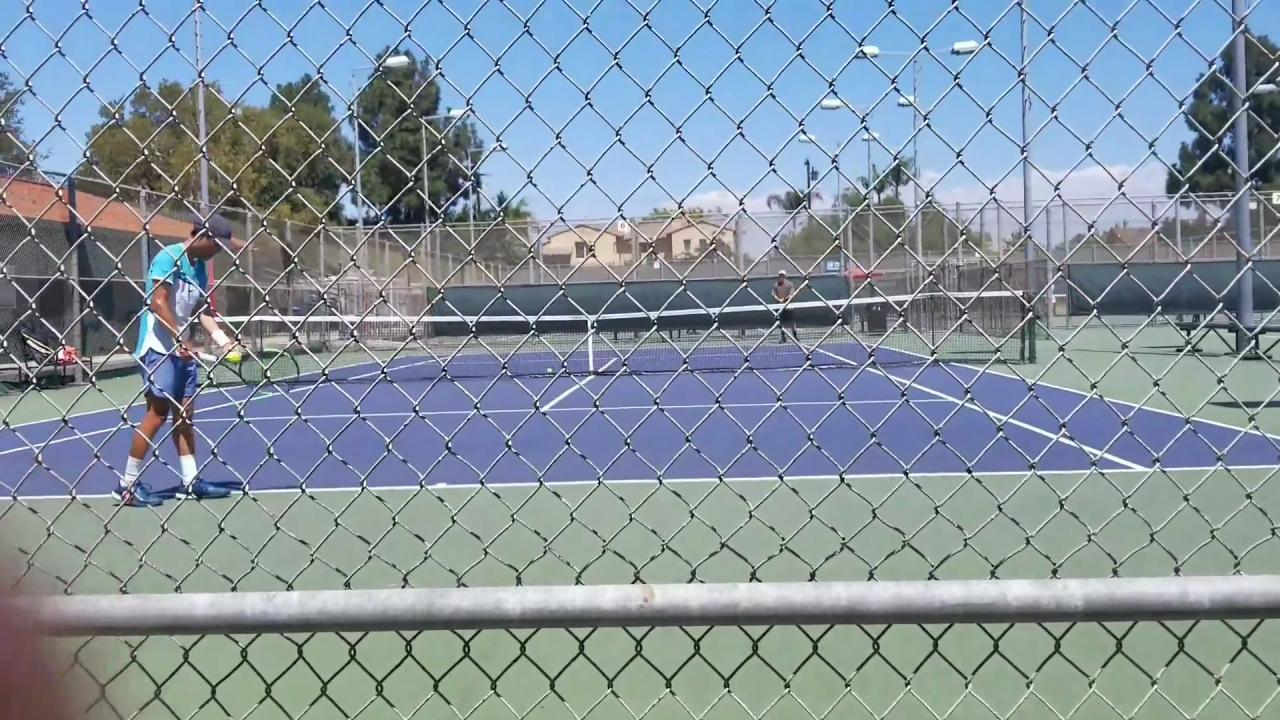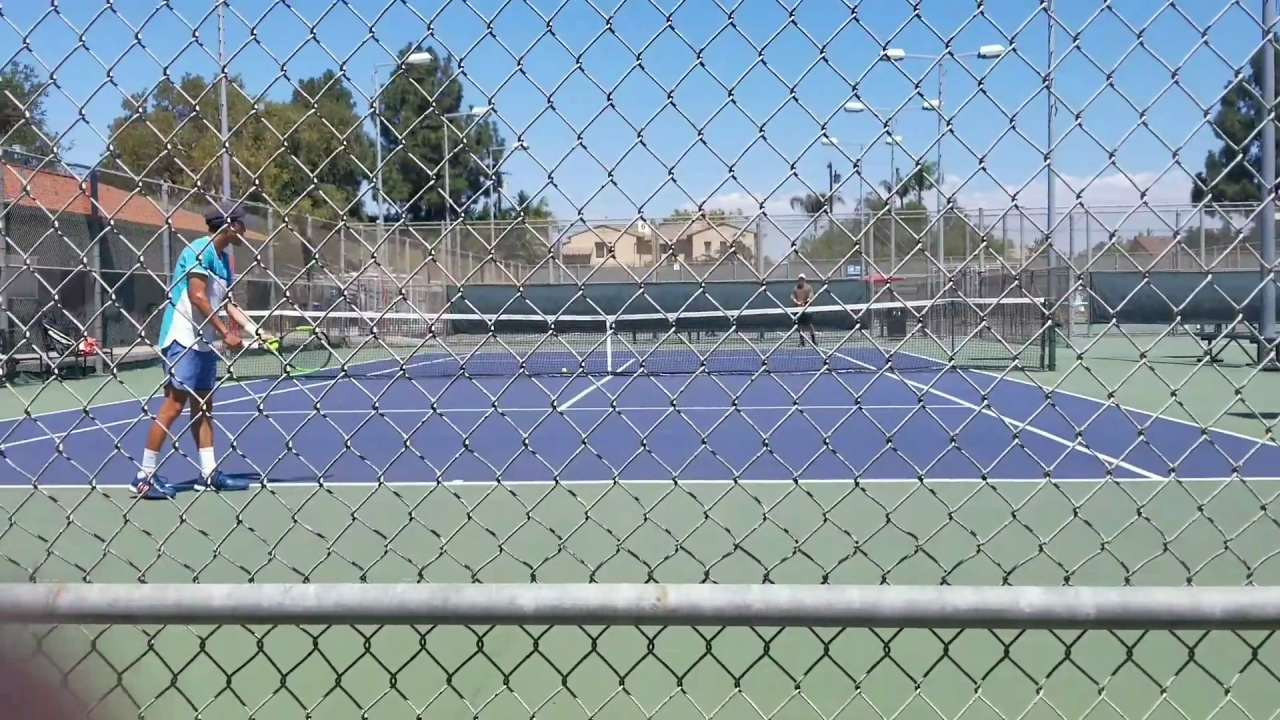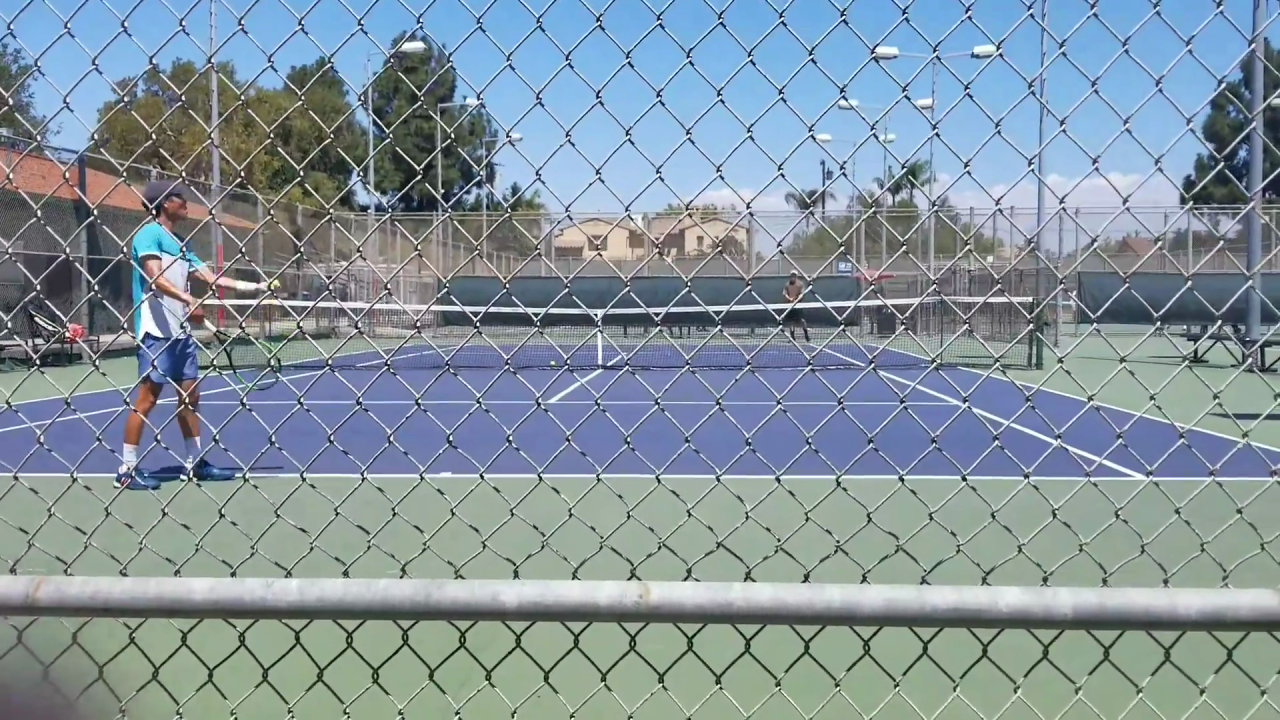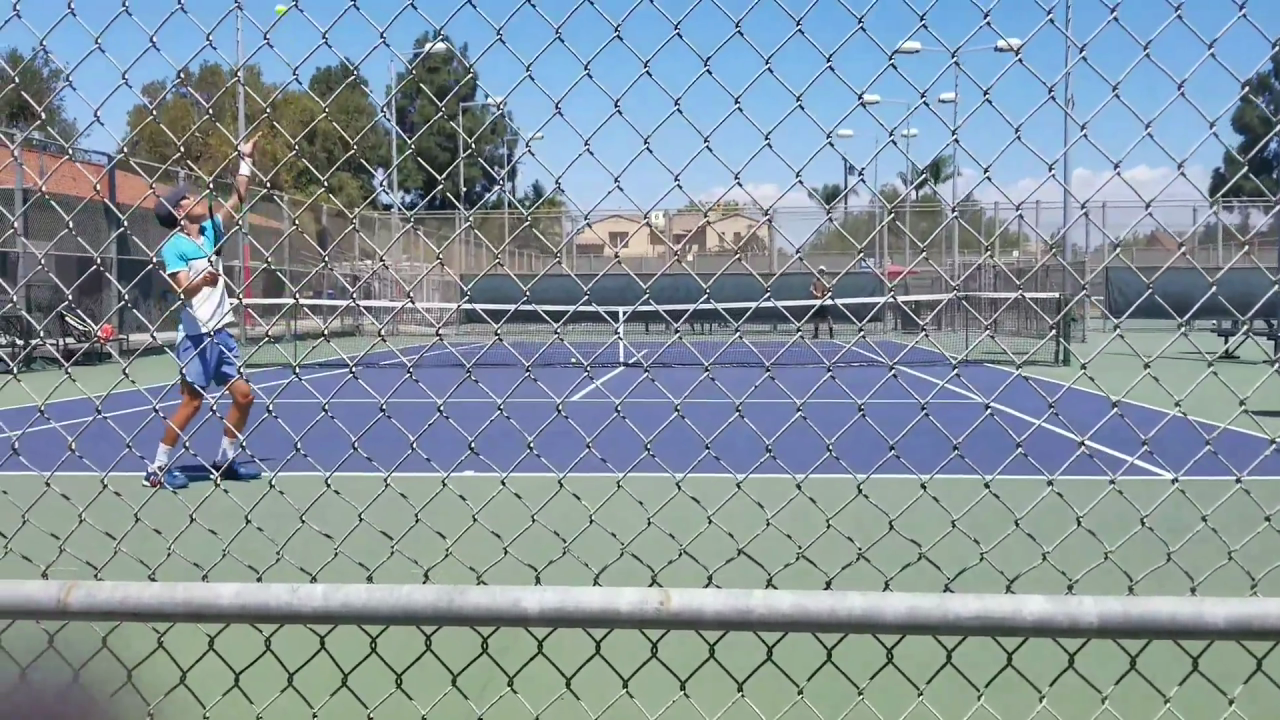
dt=0.4s
person 1, frame 1
left shoulder: (200, 267)
right shoulder: (169, 257)
left elbow: (202, 311)
right elbow: (158, 304)
left wrist: (224, 341)
right wrist: (181, 341)
left hip: (183, 349)
right hip: (160, 347)
left knee: (184, 415)
right knee: (157, 413)
left ankle: (190, 481)
right ankle: (128, 484)
person 1, frame 2
left shoulder: (224, 260)
right shoulder: (200, 250)
left elbow: (228, 304)
right elbow: (198, 297)
left wrist: (257, 331)
right wrist: (226, 333)
left hip: (204, 342)
right hip: (182, 340)
left knee: (204, 407)
right knee: (174, 406)
left ankle: (209, 473)
right ankle: (145, 476)
person 1, frame 3
left shoulder: (179, 243)
right shoulder: (148, 234)
left elbow: (210, 277)
right elbow: (153, 278)
left wrist: (253, 286)
right wrist: (188, 300)
left hip: (182, 331)
right hip: (156, 331)
left knee: (190, 396)
right knee: (147, 398)
left ankle: (195, 462)
right ankle: (127, 469)
person 1, frame 4
left shoulder: (211, 232)
right shoulder: (173, 247)
left elbow: (239, 198)
right elbow: (184, 290)
left wrist: (246, 158)
right wrist: (202, 280)
left hip: (221, 332)
right hip: (196, 336)
left knee: (243, 395)
right knee: (192, 402)
left ankle: (225, 461)
right ankle: (157, 468)
